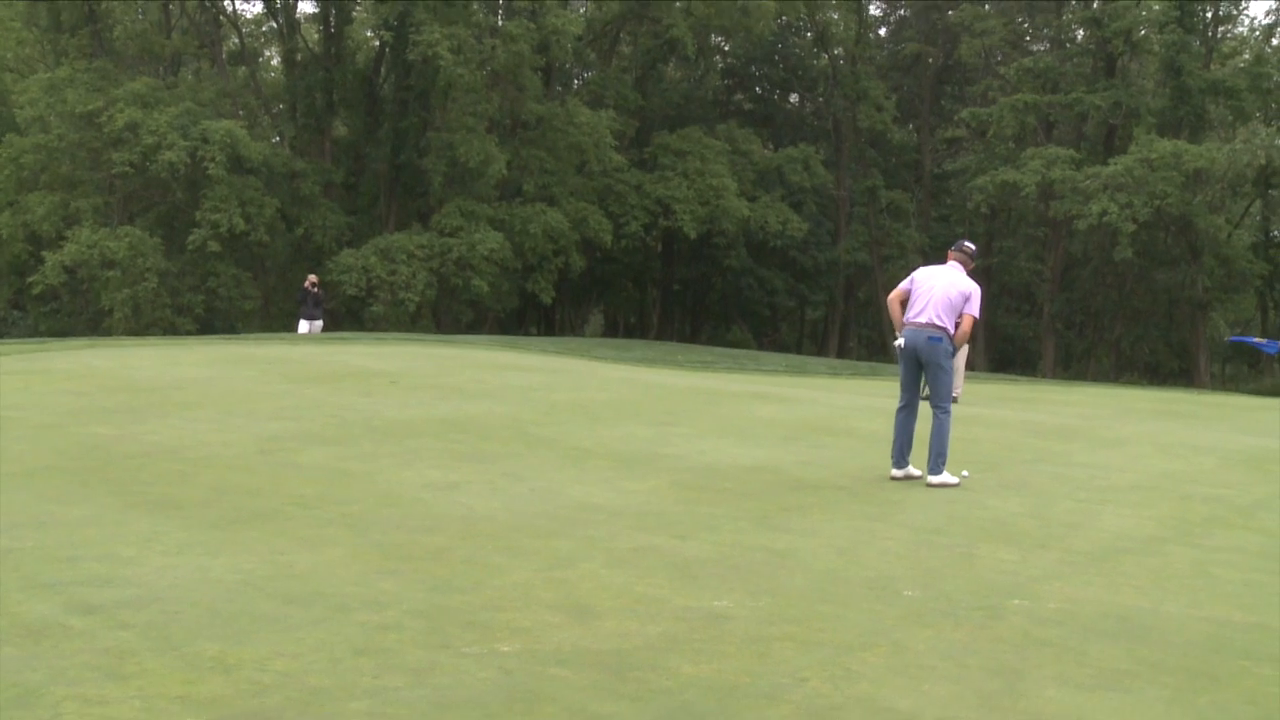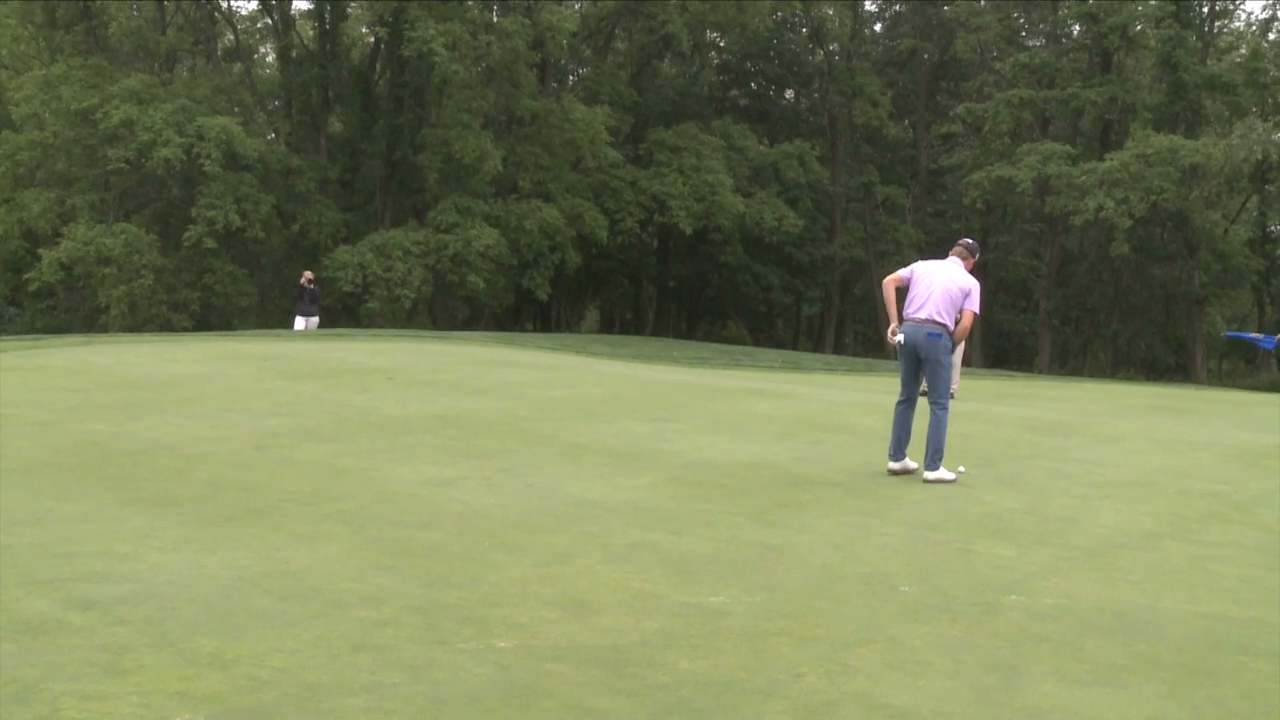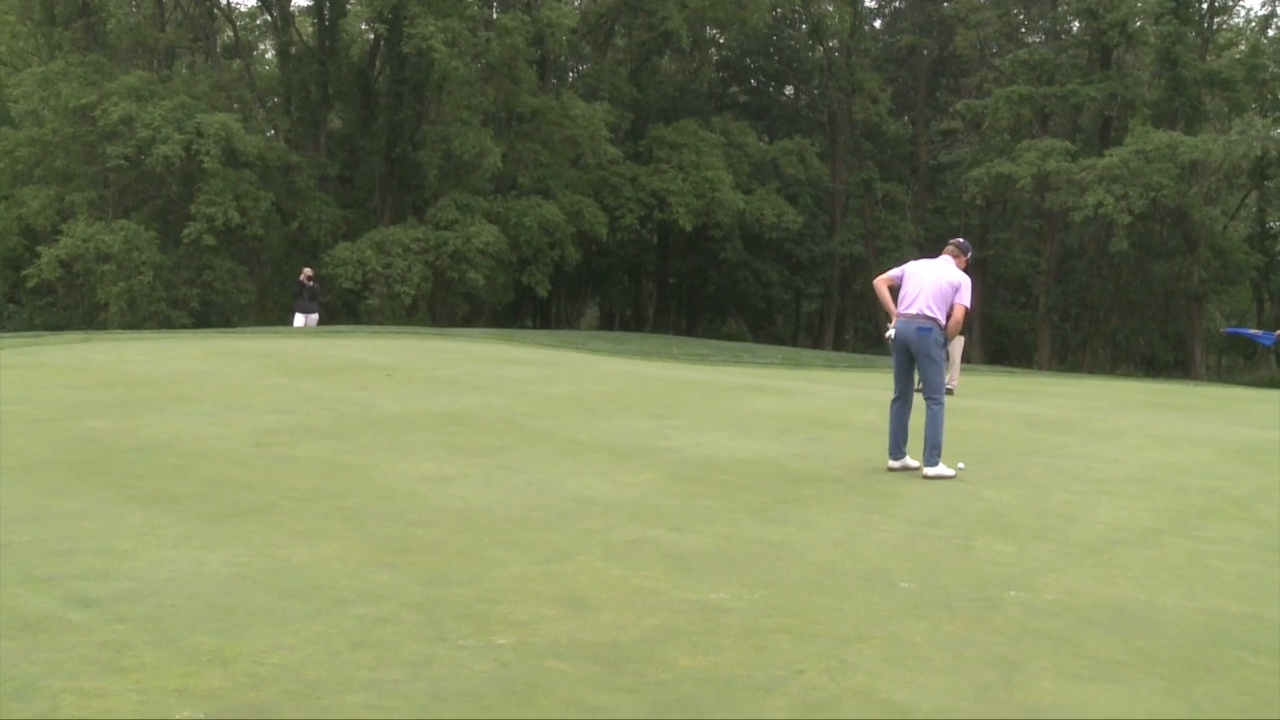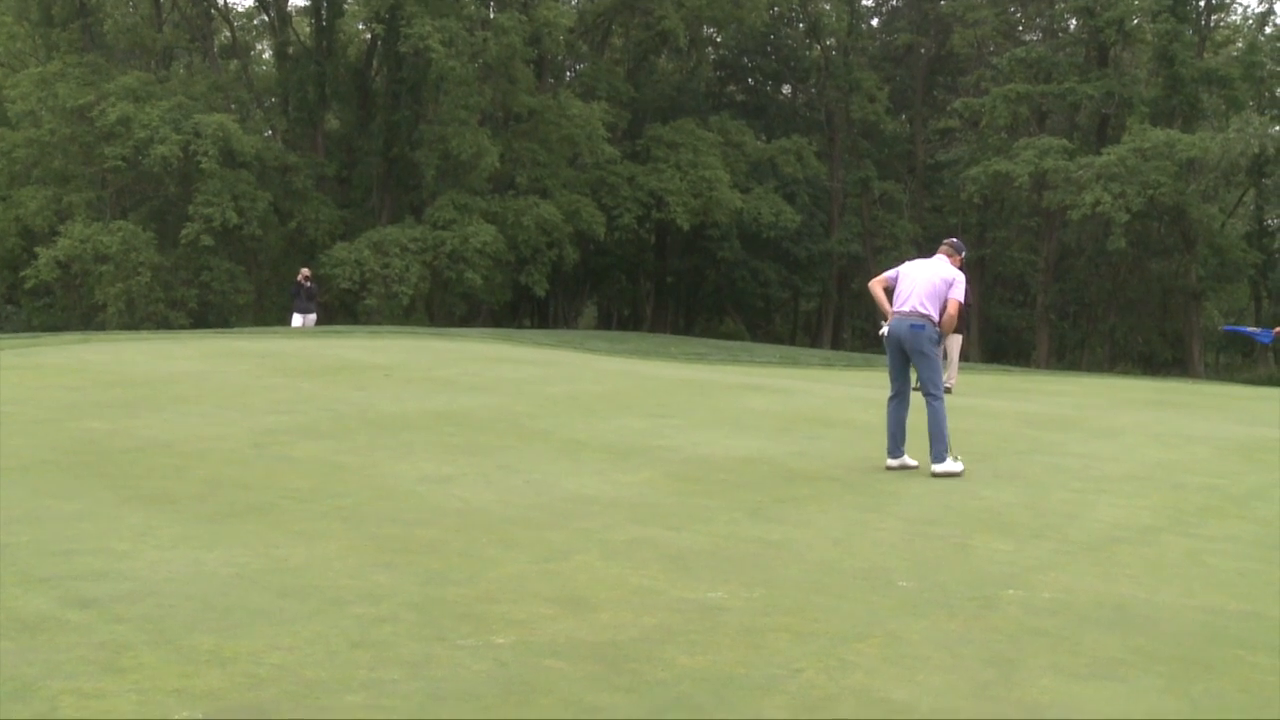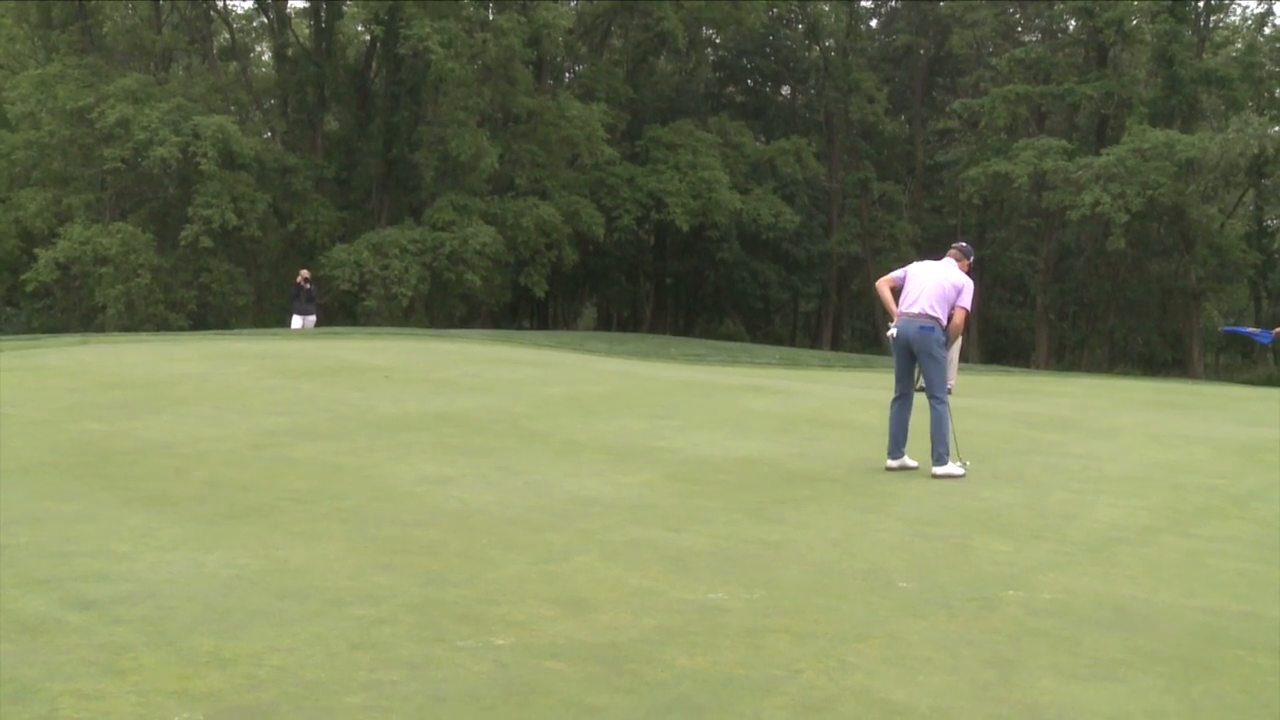
dt=0.3s
person 1, frame 1
left shoulder: (923, 271)
right shoulder: (971, 286)
left elbow: (892, 299)
right elbow: (964, 329)
left wrist: (903, 334)
right wrist: (951, 353)
left hip: (909, 337)
right hip: (936, 341)
left knee: (907, 403)
right knee: (941, 409)
left ankle: (900, 465)
right ankle: (936, 472)
person 1, frame 2
left shoulder: (923, 266)
right shoulder: (970, 282)
left elbow: (888, 282)
right elbow: (965, 325)
left wrist: (894, 321)
right wrist: (950, 348)
left hip: (908, 332)
right hip: (935, 337)
left knee: (907, 397)
right knee: (939, 404)
left ankle: (897, 458)
right ankle: (933, 467)
person 1, frame 3
left shoulder: (915, 265)
right shoulder: (961, 277)
left elbow: (879, 282)
right elbow: (957, 319)
left wrist: (895, 315)
right wrist: (943, 343)
left hip: (901, 329)
right hip: (927, 332)
left knee: (901, 395)
right knee: (934, 400)
left ankle: (897, 456)
right ankle: (932, 463)
person 1, frame 4
left shoulder: (910, 265)
right shoulder: (956, 274)
left elbow: (874, 284)
right elbow: (951, 314)
left wrist: (890, 315)
right wrist: (940, 340)
left hip: (895, 327)
right hip: (921, 329)
left knee: (898, 393)
right knee: (934, 396)
left ankle: (895, 455)
right ankle: (940, 460)
person 1, frame 5
left shoulder: (918, 265)
right shoulder: (964, 279)
left elbow: (882, 283)
right elbow: (957, 322)
left wrist: (896, 316)
right wrist: (946, 346)
left hip: (902, 327)
right hip: (929, 331)
left knee: (902, 394)
right knee: (937, 399)
left ankle: (895, 456)
right ankle: (941, 462)
